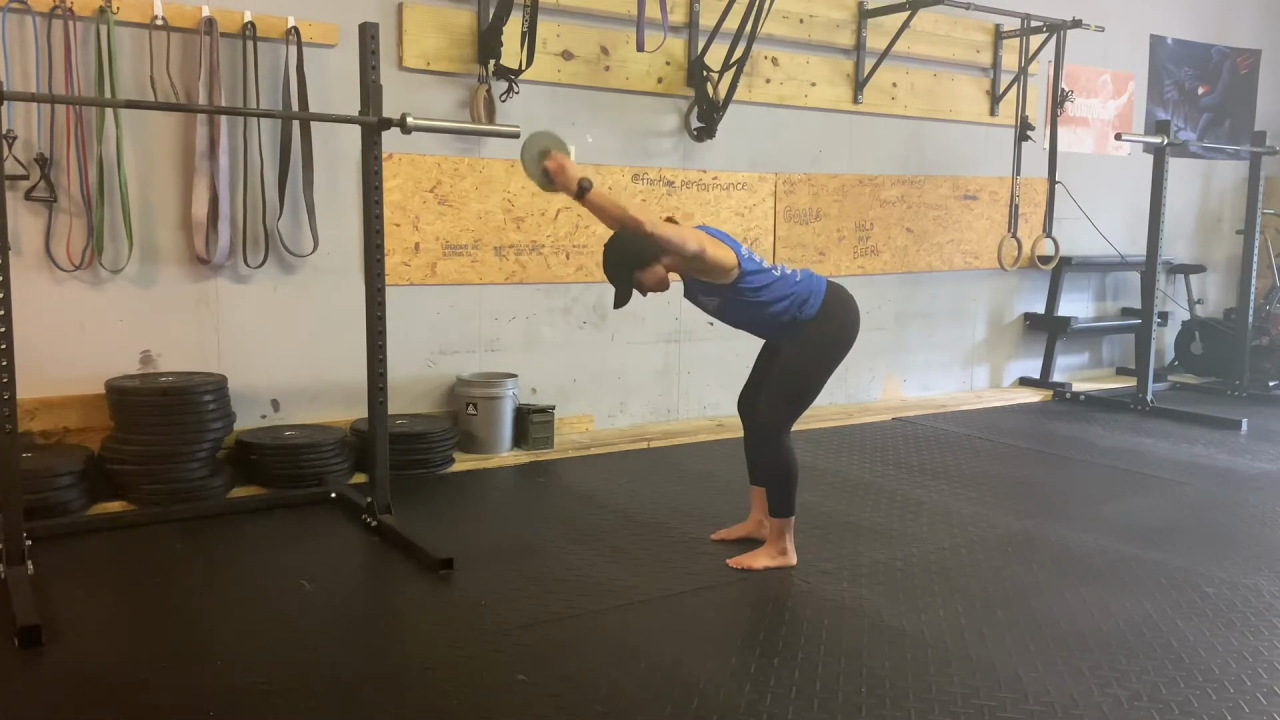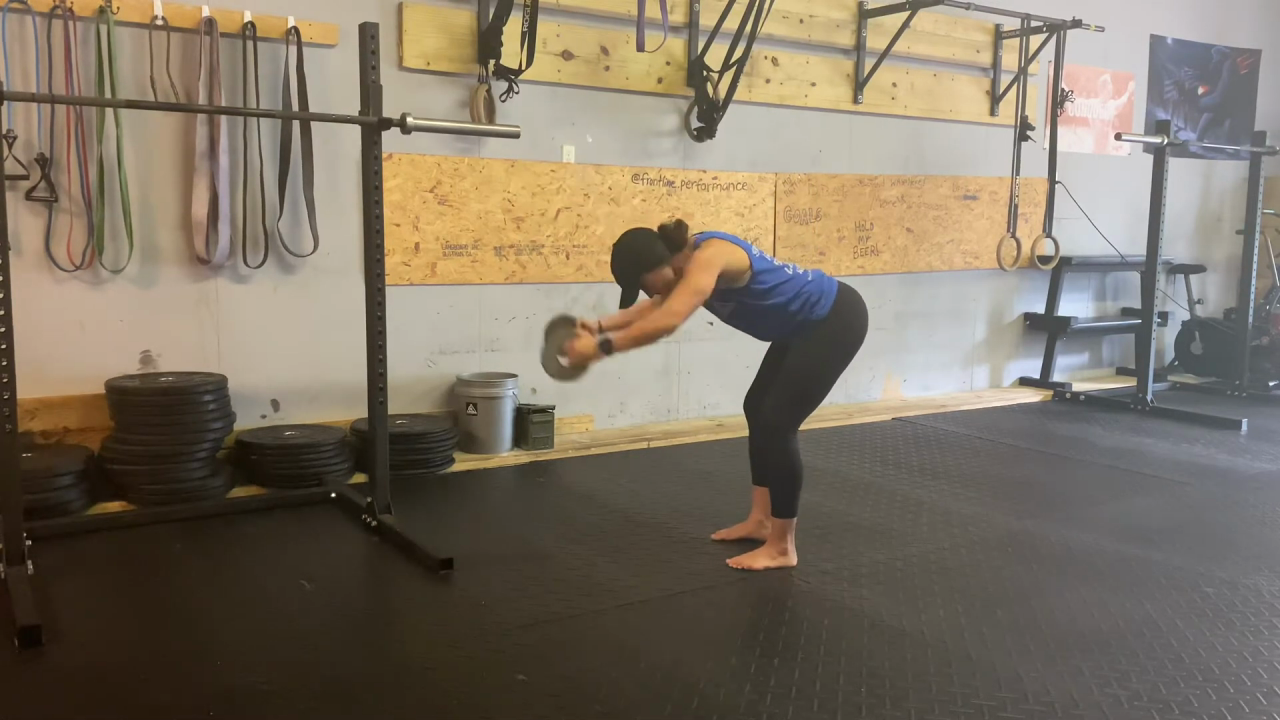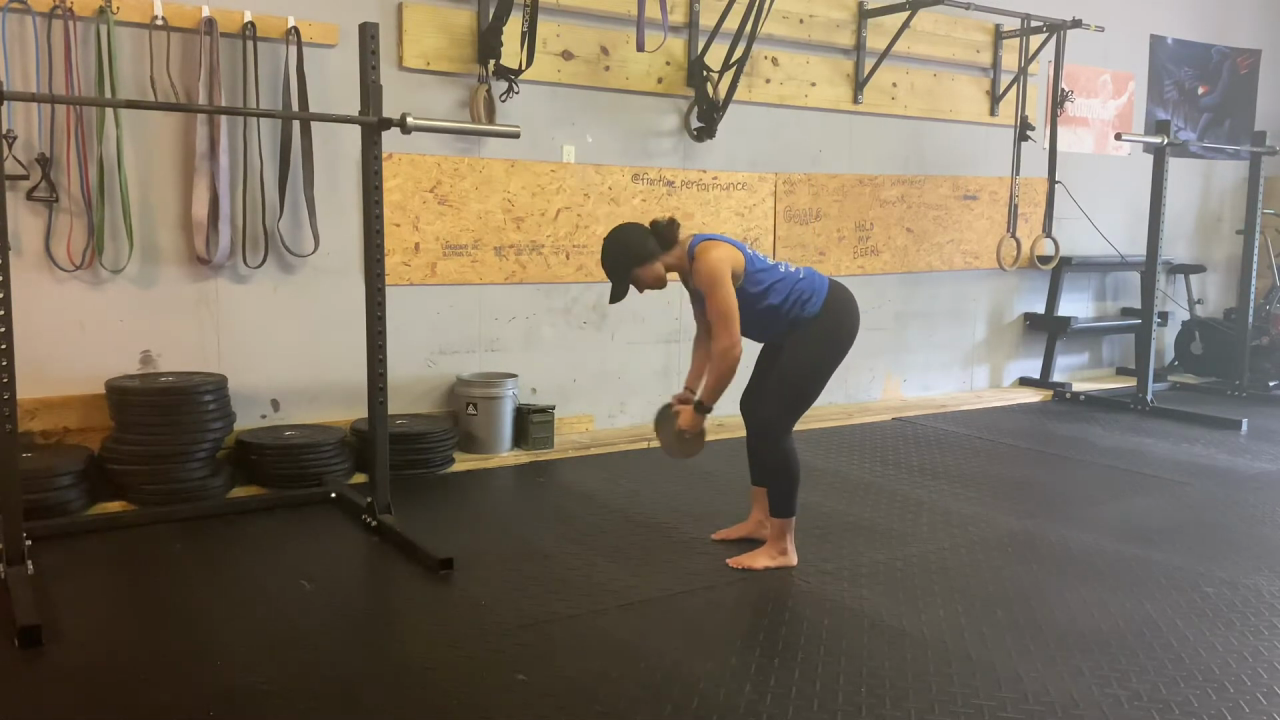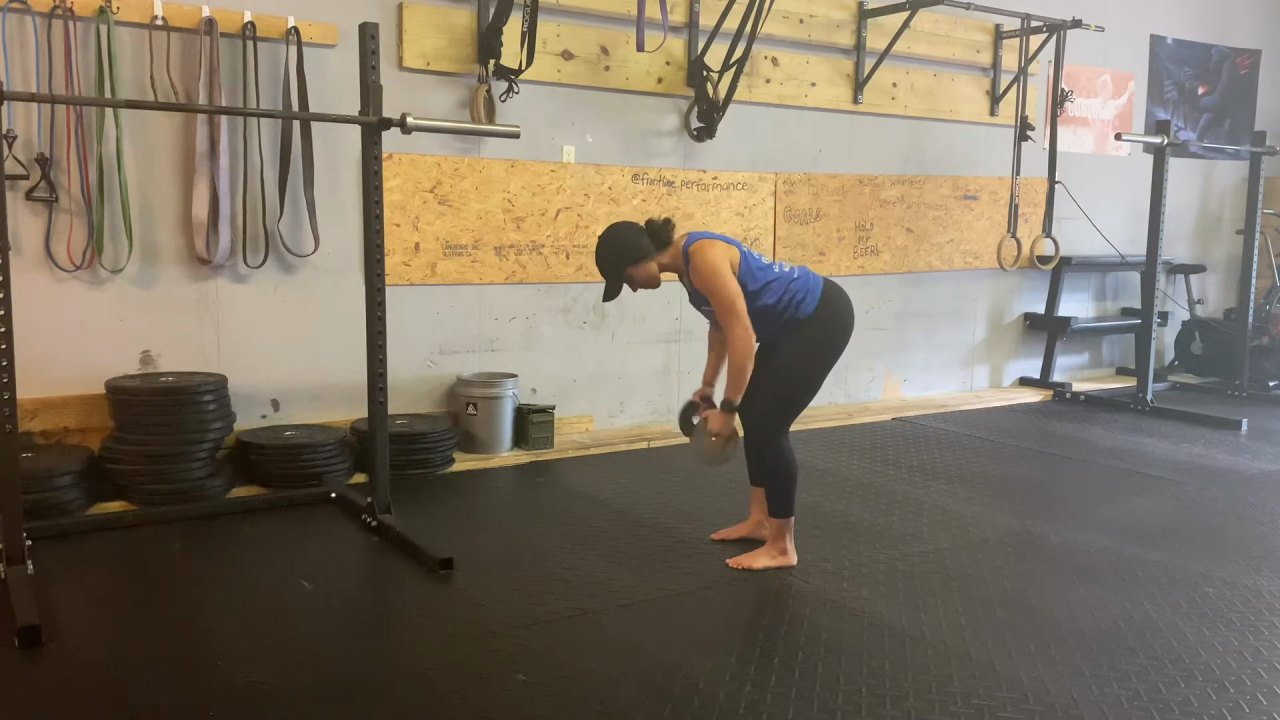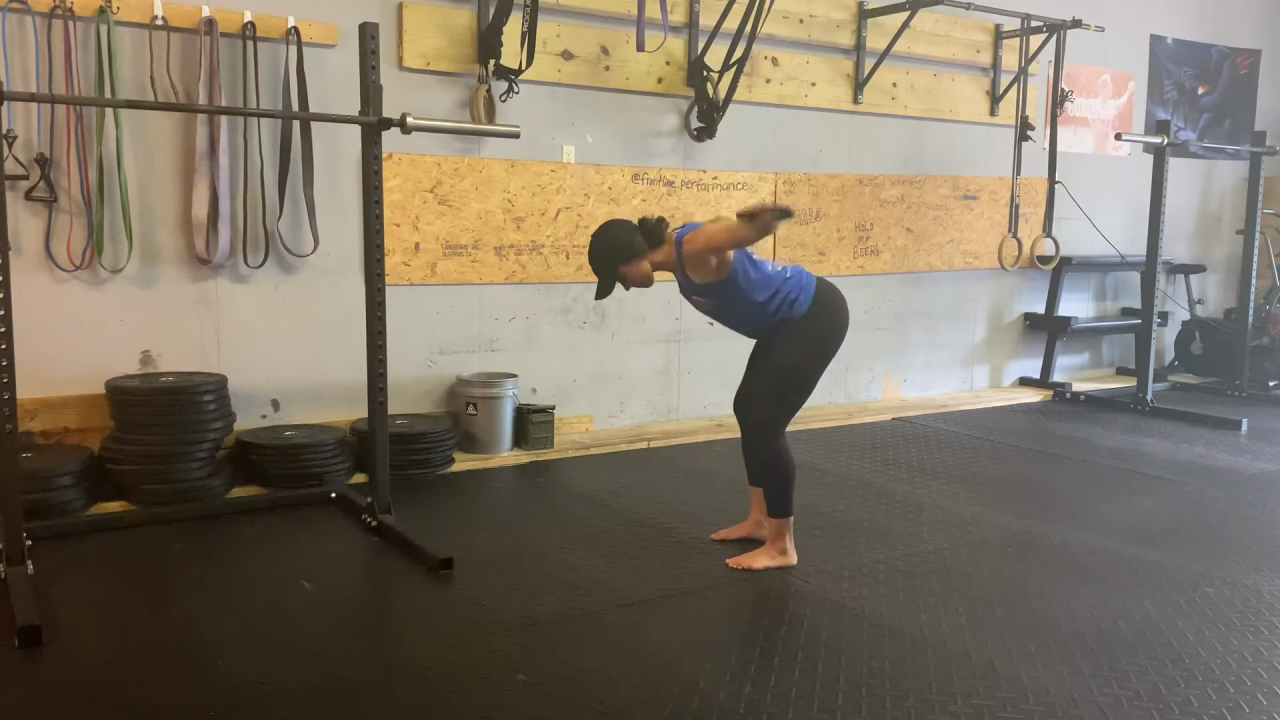
dt=0.4s
person 1, frame 1
left shoulder: (697, 254)
right shoulder: (684, 254)
left elbow: (643, 225)
right elbow: (631, 227)
left wrist: (578, 185)
right wrist: (578, 189)
left hip: (828, 317)
right hip: (798, 321)
left knee: (769, 421)
right knee: (753, 409)
left ankle: (780, 545)
right ankle: (760, 518)
person 1, frame 2
left shoulder: (710, 257)
right shoulder: (690, 257)
left elbow: (668, 321)
right elbow: (658, 307)
left wrist: (602, 344)
right wrist: (601, 328)
left hip: (836, 319)
right hip: (808, 321)
left knee: (775, 423)
right knee: (758, 409)
left ankle: (782, 547)
right ankle: (760, 519)
person 1, frame 3
left shoulder: (708, 261)
right shoulder: (689, 264)
left elbow: (728, 347)
right elbow: (707, 334)
left wrist: (701, 408)
right wrist: (690, 391)
left hip: (827, 318)
right hip: (800, 321)
left knee: (771, 422)
right knee: (755, 410)
left ankle: (782, 547)
right ankle: (760, 520)
person 1, frame 4
left shoulder: (703, 258)
right shoulder: (685, 260)
left elbow: (743, 336)
right elbow: (722, 323)
left wrist: (728, 407)
right wrist: (706, 386)
left hip: (822, 318)
right hip: (796, 320)
left knee: (767, 423)
right knee: (753, 414)
left ankle: (782, 547)
right ankle: (759, 520)
person 1, frame 5
left shoulder: (694, 248)
right shoulder: (678, 245)
left elbow: (754, 230)
right elbow: (717, 227)
left wrist: (767, 218)
left hip: (817, 316)
right hip: (792, 318)
left knee: (765, 423)
right knee: (748, 411)
left ankle: (782, 548)
right ankle: (759, 521)
